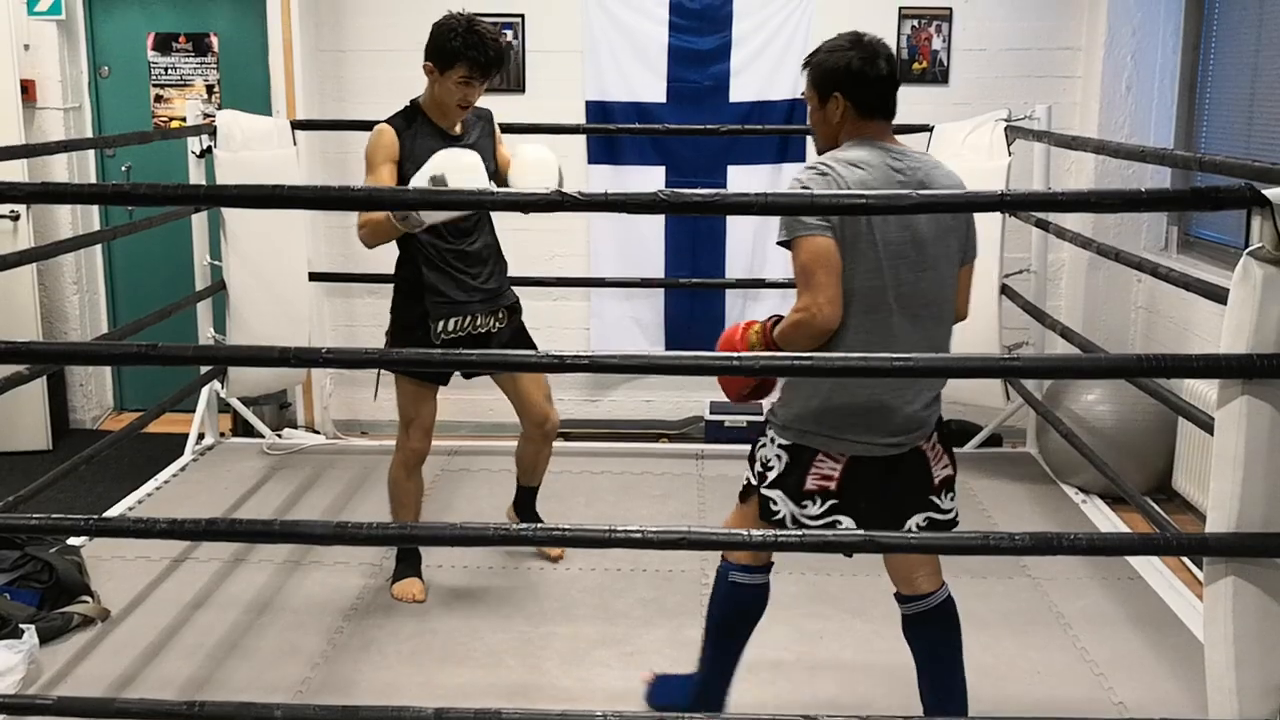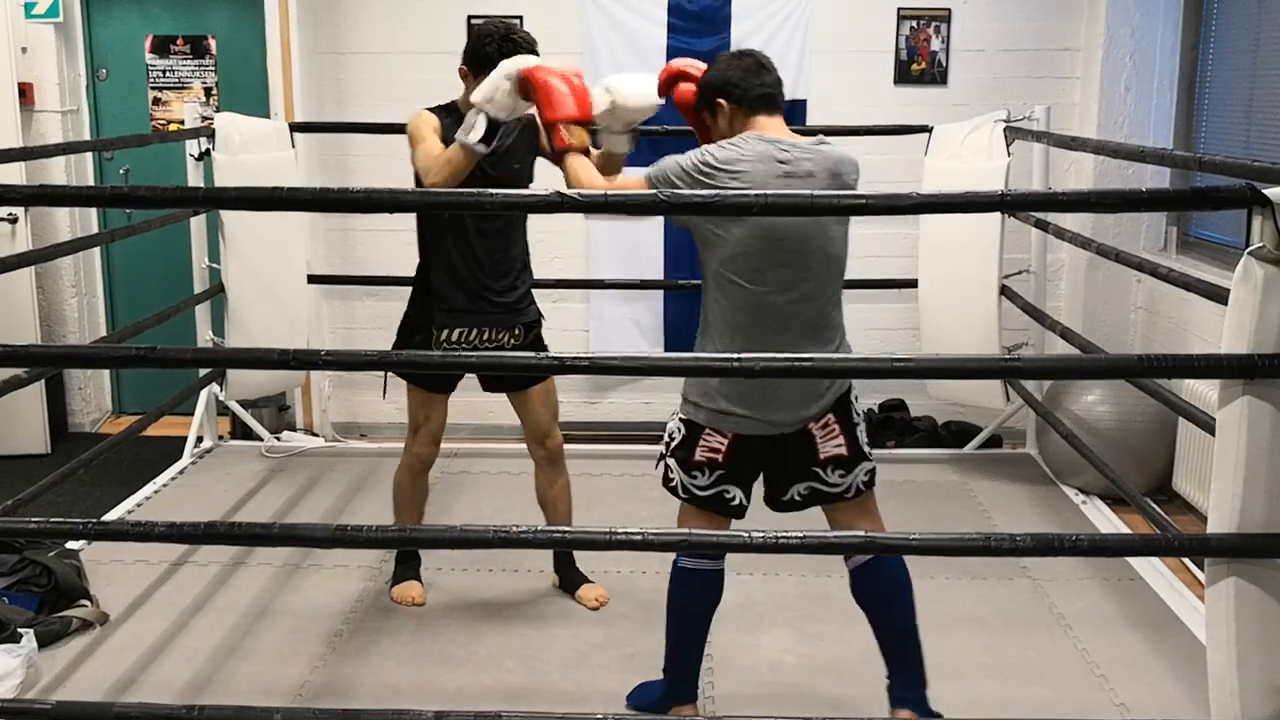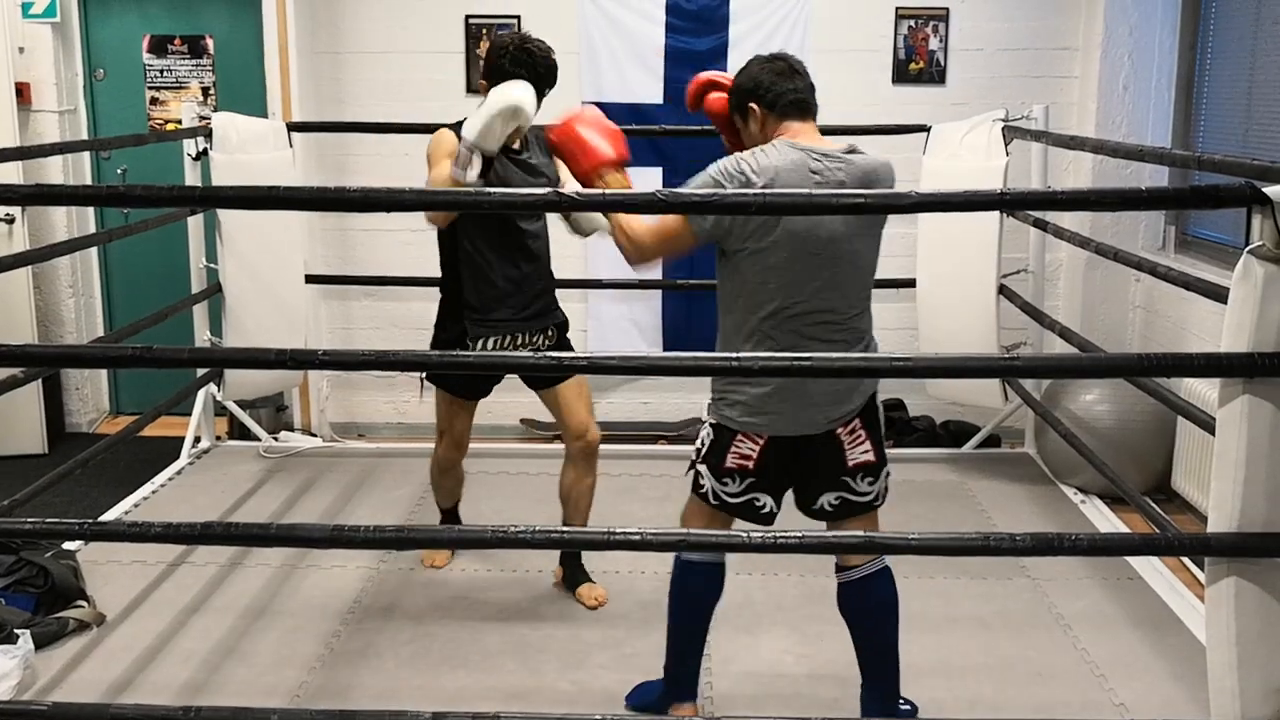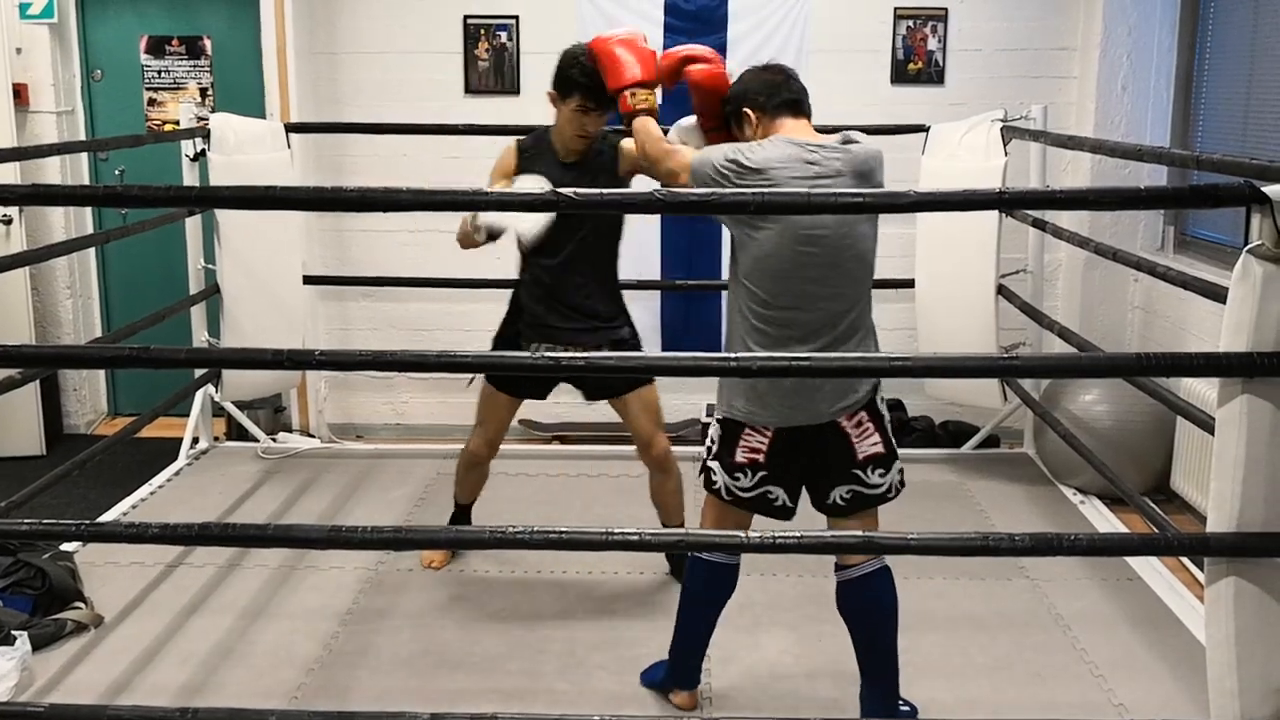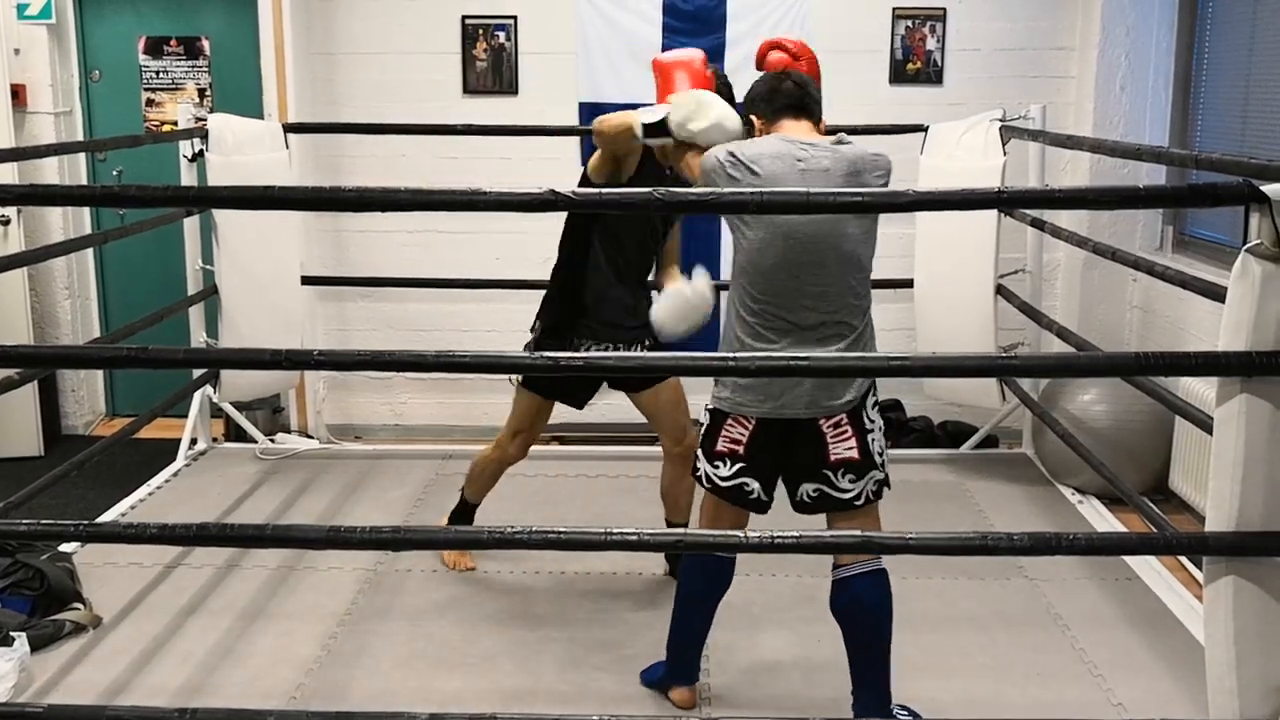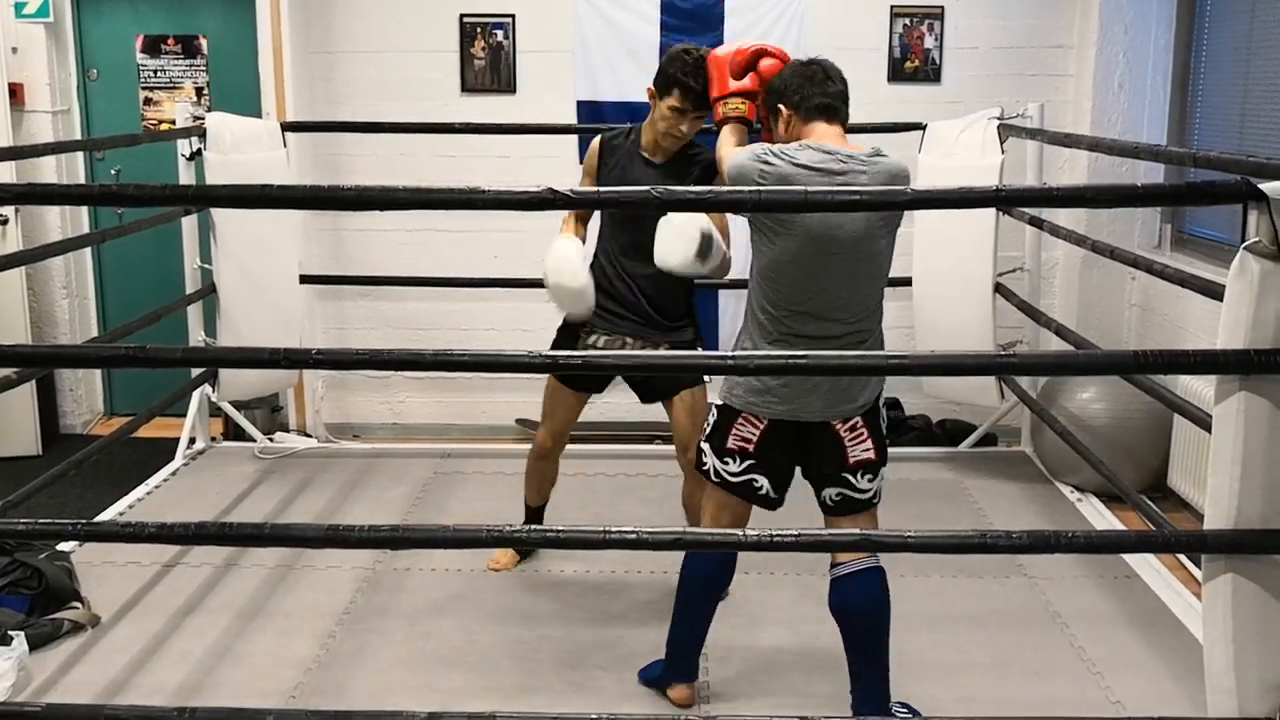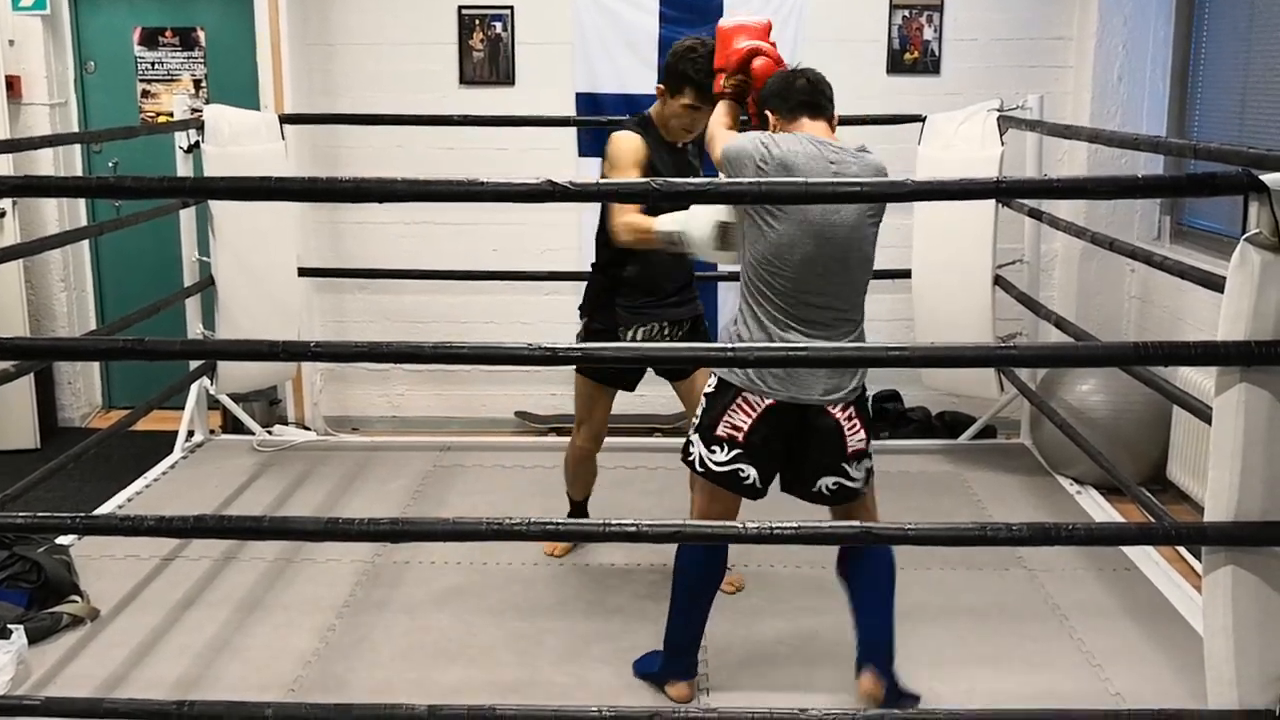
dt=0.4s
person 1, frame 1
left shoulder: (821, 181)
right shoulder: (947, 185)
left elbow: (819, 314)
right elbow: (956, 307)
left wrist: (765, 342)
left hip: (822, 424)
right hip: (913, 422)
left knee: (748, 547)
right knee: (919, 578)
person 1, frame 2
left shoulder: (711, 166)
right shoulder: (840, 165)
left elbow: (605, 189)
left wrist: (569, 135)
right wrist: (707, 98)
left hip: (728, 402)
right hip: (821, 395)
left knee: (701, 540)
right knee: (865, 533)
person 1, frame 3
left shoulder: (735, 179)
right shoulder: (874, 173)
left elbow: (644, 247)
left wrist: (604, 182)
right wrist: (741, 136)
left hip: (752, 407)
right hip: (845, 402)
left knee: (701, 537)
right knee: (859, 553)
person 1, frame 4
left shoulder: (739, 167)
right shoulder: (865, 160)
left elbow: (659, 156)
left wrist: (634, 97)
right wrist: (716, 89)
left hip: (759, 403)
right hip: (848, 399)
left knee: (719, 538)
right knee: (860, 549)
person 1, frame 5
left shoulder: (737, 163)
right shoulder: (870, 164)
left elbow: (690, 160)
right wrist: (808, 88)
left hip: (750, 394)
right hip: (839, 393)
left knee: (716, 529)
right knee: (857, 547)
person 1, frame 6
left shoulder: (765, 172)
right shoulder: (893, 176)
left elbow: (728, 154)
left wrist: (732, 107)
right wrist: (783, 84)
left hip: (761, 394)
right hip: (850, 397)
left knee: (718, 526)
right knee: (855, 548)
person 1, frame 7
left shoulder: (763, 156)
right shoulder: (874, 173)
left elbow: (716, 137)
left wrist: (730, 90)
right wrist: (772, 78)
left hip: (751, 378)
right hip: (835, 384)
left knee: (709, 518)
right knee: (858, 520)
left ankle: (677, 670)
right ankle: (875, 671)
person 2, frame 1
left shoulder: (483, 125)
right shoulder: (391, 136)
left elbow: (512, 186)
right elbow: (369, 232)
right wrist: (417, 202)
left hip: (492, 300)
right hip: (425, 310)
left knee: (544, 420)
right knee: (414, 443)
left ankle: (524, 511)
right ankle: (408, 558)
person 2, frame 2
left shoulder: (533, 126)
right shoulder: (430, 124)
left elbow: (596, 169)
right elbow: (437, 180)
left wrist: (620, 132)
right wrist: (484, 119)
left hip: (512, 315)
right hip: (441, 316)
left knee: (547, 445)
right knee: (422, 449)
left ankle: (566, 566)
right ankle: (407, 561)
person 2, frame 3
left shoulder: (544, 147)
right shoulder: (450, 142)
left elbow: (578, 215)
right elbow: (437, 209)
left wrist: (590, 211)
right wrist: (479, 137)
left hip: (539, 318)
right hip: (469, 323)
left knee: (585, 439)
right knee: (450, 449)
left ankle: (571, 563)
right ankle: (449, 524)
person 2, frame 4
left shoulder: (623, 153)
right shoulder: (521, 154)
right elbow: (465, 237)
right wrist: (490, 221)
left hip: (605, 330)
right hip: (534, 327)
left knee: (658, 451)
right knee: (483, 444)
left ankle: (680, 555)
right ankle: (457, 526)
person 2, frame 5
left shoulder: (678, 179)
right shoulder: (622, 149)
right elbow: (605, 128)
left wrist: (674, 287)
right wrist: (662, 127)
left hip: (633, 329)
right hip: (568, 326)
left knee: (683, 442)
right knee: (511, 448)
left ankle: (679, 555)
right ankle: (458, 522)
person 2, frame 6
left shoulder: (710, 172)
right shoulder: (607, 149)
left elbow: (720, 267)
right elbow: (577, 210)
left wrist: (709, 248)
right wrist: (566, 250)
left hip: (669, 334)
right hip: (598, 323)
left knee: (697, 455)
right knee: (548, 441)
right ankle: (528, 532)
person 2, frame 7
left shoulder: (693, 146)
right shoulder: (628, 143)
right elbow: (627, 229)
left hip: (679, 310)
right hip: (615, 311)
right knee: (588, 437)
right ankle: (576, 517)
